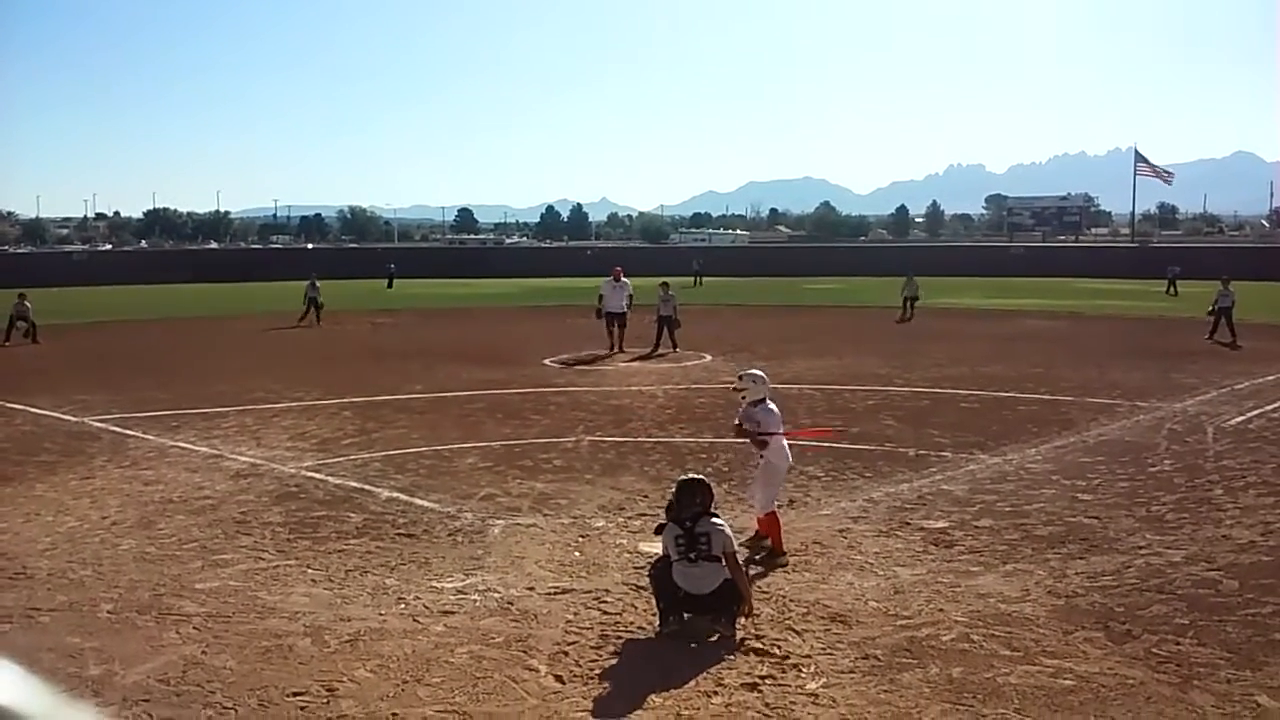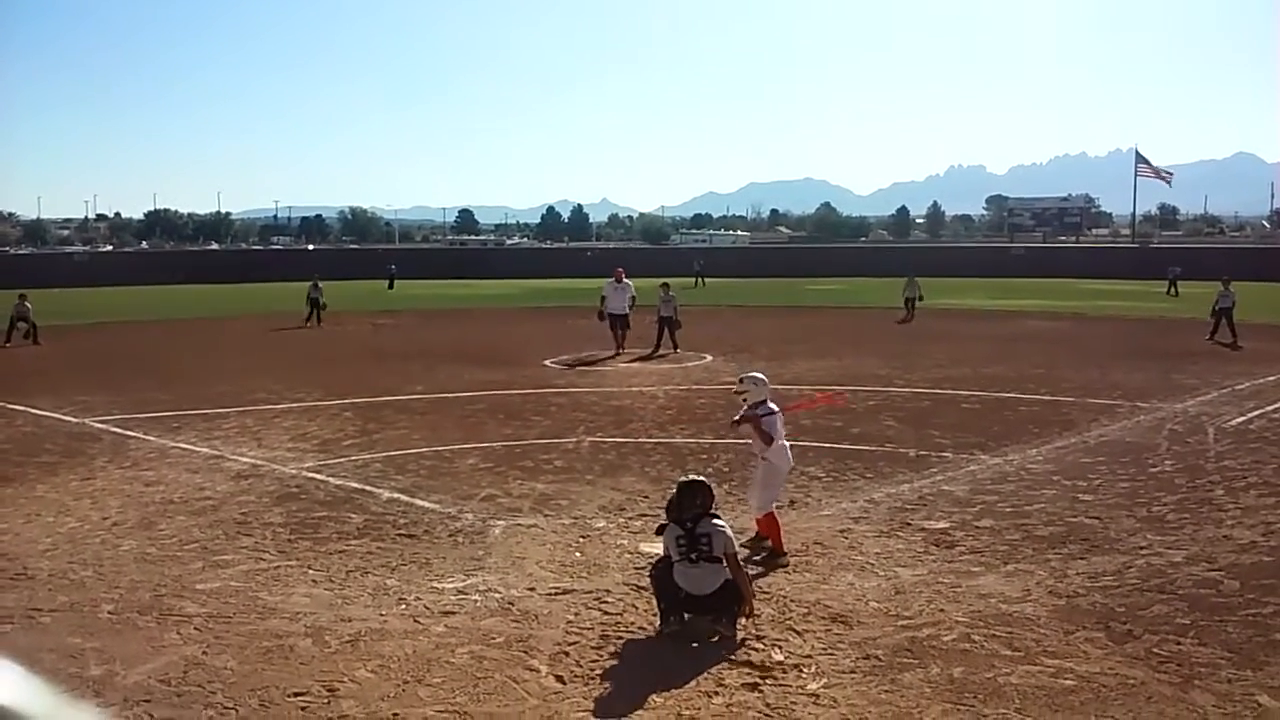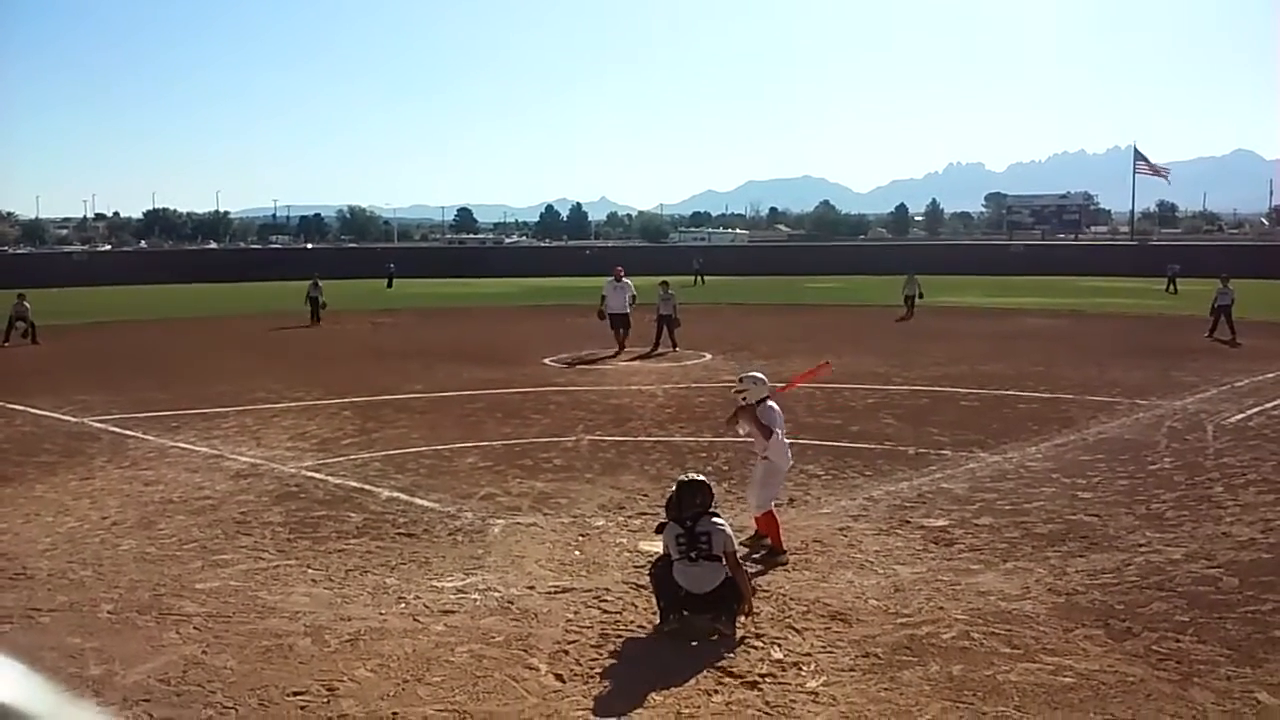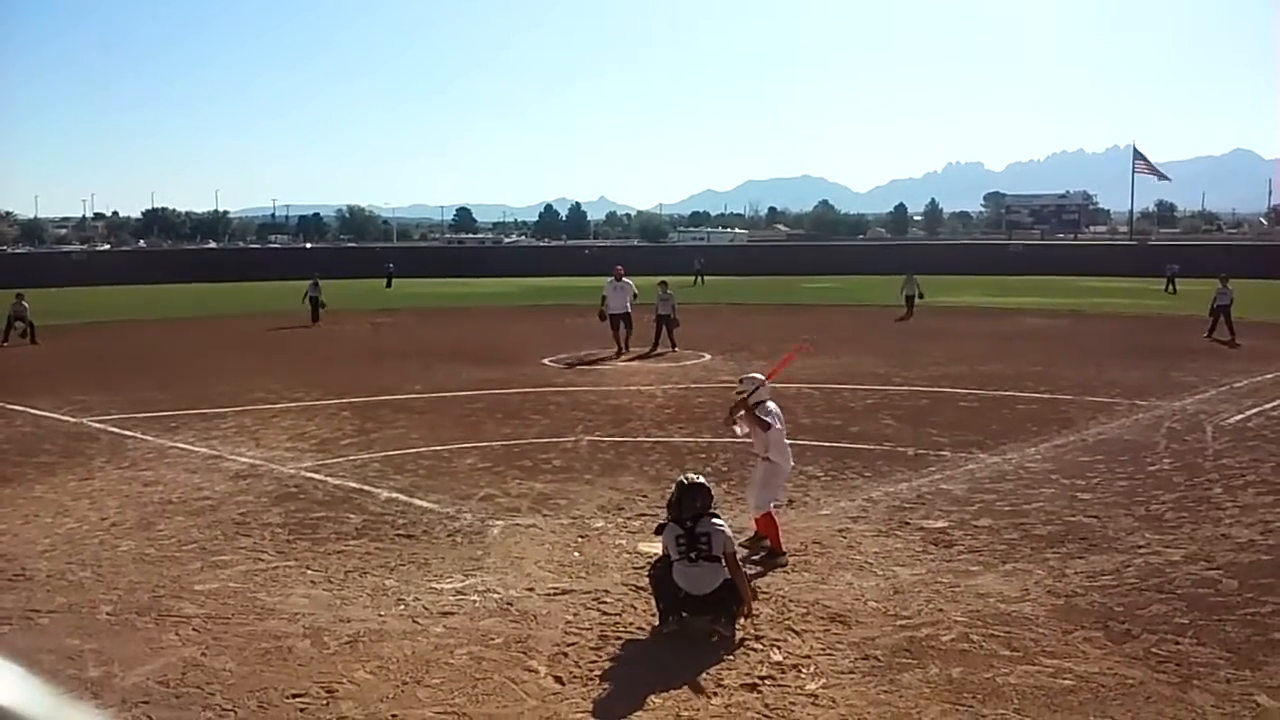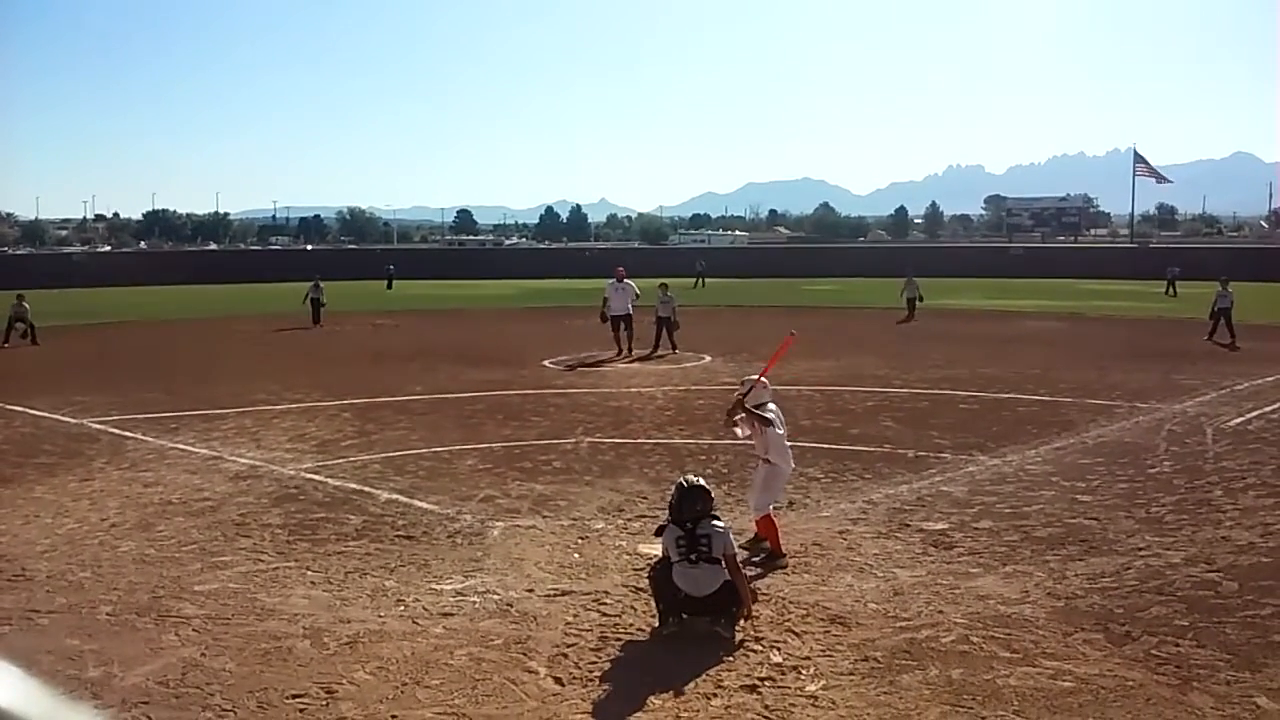
dt=0.1s
person 1, frame 1
left shoulder: (768, 412)
right shoulder: (749, 407)
left elbow: (763, 445)
right elbow: (738, 425)
left wrist: (751, 434)
right wrist: (740, 428)
left hip: (776, 460)
right hip: (766, 459)
left knee: (766, 503)
right knee: (756, 496)
left ankle: (778, 552)
right ankle: (763, 535)
person 1, frame 2
left shoulder: (770, 412)
right shoulder: (751, 409)
left elbow: (768, 441)
right elbow: (735, 424)
left wrist: (755, 424)
right wrist: (742, 420)
left hip: (776, 461)
right hip: (765, 459)
left knee: (764, 504)
right knee: (755, 498)
left ankle: (779, 552)
right ankle: (763, 535)
person 1, frame 3
left shoulder: (770, 409)
right shoulder: (752, 408)
left elbow: (768, 435)
right elbow: (731, 423)
left wrist: (753, 417)
right wrist: (738, 413)
left hip: (776, 461)
right hip: (763, 459)
left knee: (763, 503)
right knee: (753, 497)
left ankle: (778, 550)
right ankle: (762, 534)
person 1, frame 4
left shoulder: (769, 409)
right shoulder: (752, 408)
left elbow: (766, 427)
right elbow: (729, 422)
left wrist: (749, 411)
right wrist: (733, 412)
left hip: (777, 462)
right hip: (764, 460)
left knee: (762, 504)
right knee: (753, 498)
left ankle: (777, 552)
right ankle: (762, 535)
person 1, frame 5
left shoulder: (770, 409)
right shoulder: (753, 412)
left elbow: (767, 422)
right elbow: (732, 424)
left wrist: (746, 409)
right wrist: (732, 413)
left hip: (777, 465)
right hip: (765, 462)
left knee: (761, 506)
right knee: (754, 500)
left ankle: (777, 554)
right ankle: (762, 537)
person 2, frame 1
left shoulder: (669, 530)
right shoulder: (720, 527)
right elbow: (735, 568)
right wrist: (747, 598)
left hip: (682, 599)
right hip: (717, 600)
left knee: (658, 569)
right knee: (739, 579)
left ankle: (671, 616)
right ankle: (724, 617)
person 2, frame 2
left shoulder: (670, 530)
right shoulder: (721, 528)
right elbow: (736, 568)
right wrist: (748, 599)
left hip: (683, 600)
right hip: (717, 600)
left knee: (659, 569)
right knee: (740, 579)
left ankle: (672, 616)
right ankle: (725, 618)
person 2, frame 3
left shoulder: (669, 529)
right shoulder: (720, 526)
right elbow: (735, 567)
right wrist: (747, 597)
left hip: (683, 598)
right hip: (717, 599)
left knee: (658, 568)
right knee: (740, 579)
left ankle: (671, 614)
right ankle: (724, 616)
person 2, frame 4
left shoulder: (669, 530)
right shoulder: (720, 527)
right elbow: (734, 568)
right wrist: (747, 599)
left hip: (682, 600)
right hip: (716, 600)
left knee: (657, 569)
right knee: (739, 580)
left ankle: (670, 616)
right ankle: (724, 617)
person 2, frame 5
left shoulder: (669, 531)
right shoulder: (720, 529)
right elbow: (735, 570)
right wrist: (747, 601)
left hip: (682, 600)
right hip: (717, 601)
left knee: (657, 571)
right knee: (738, 583)
left ankle: (670, 617)
right ankle: (724, 619)
